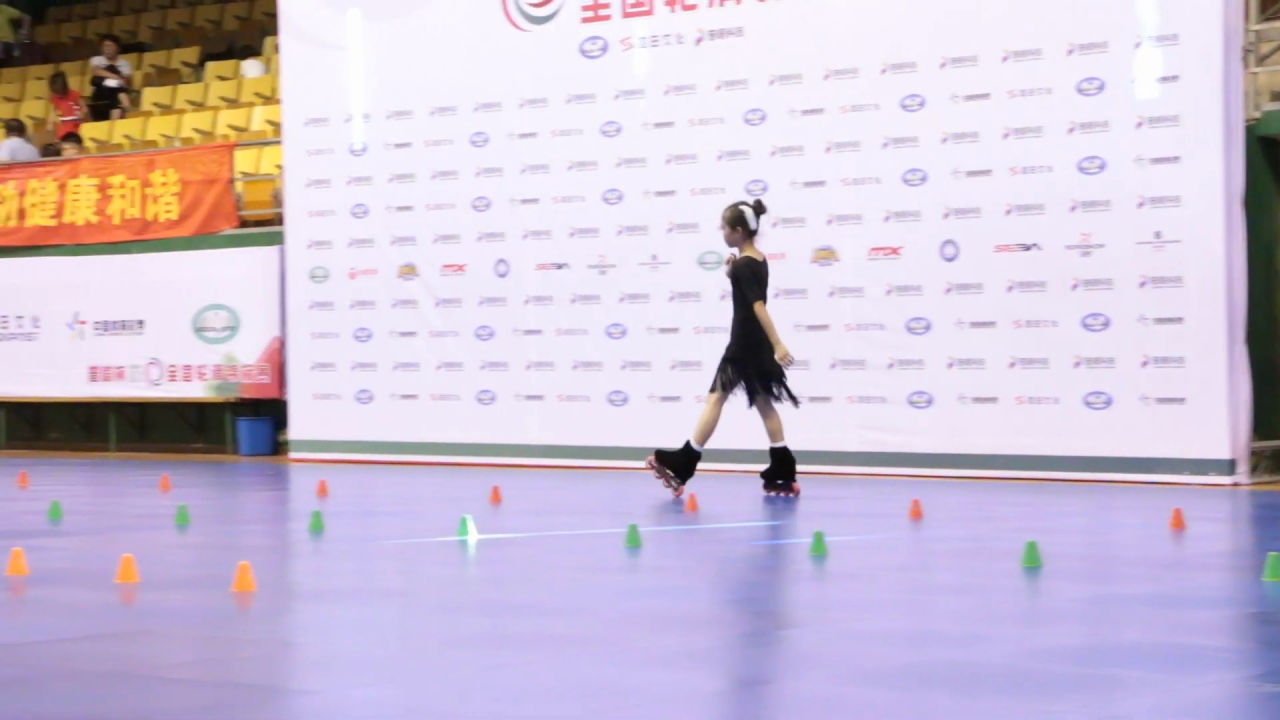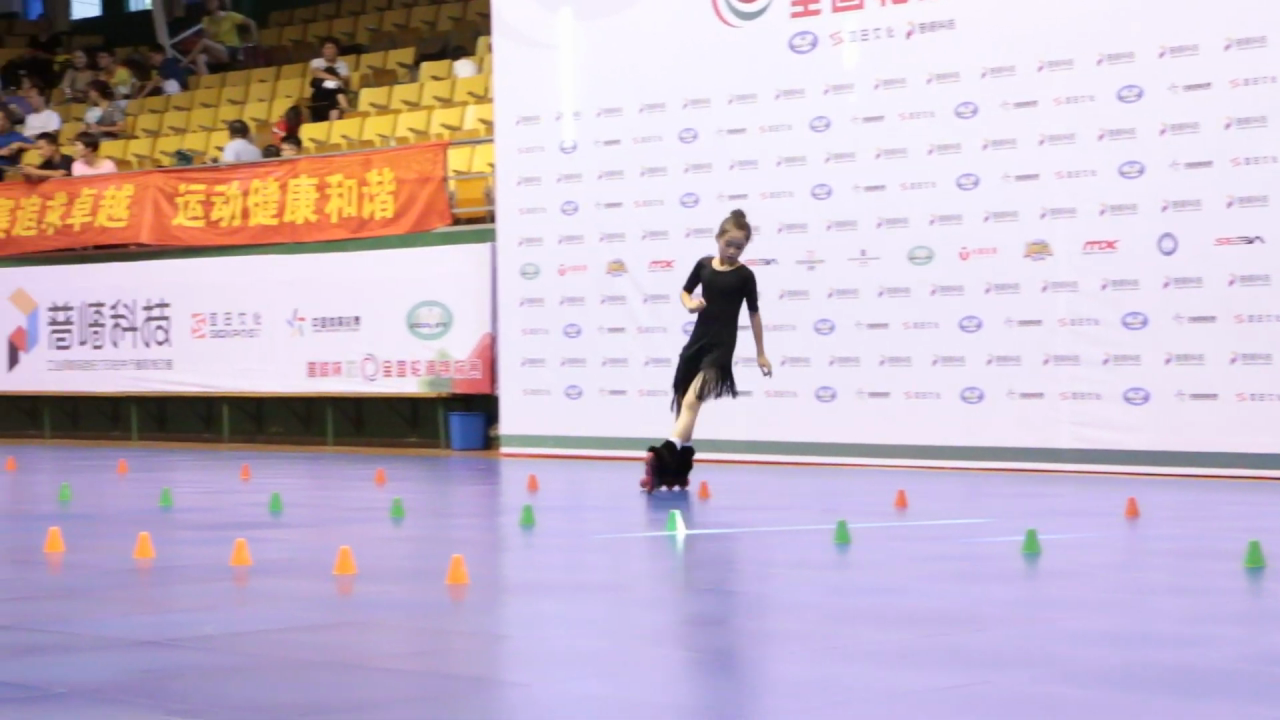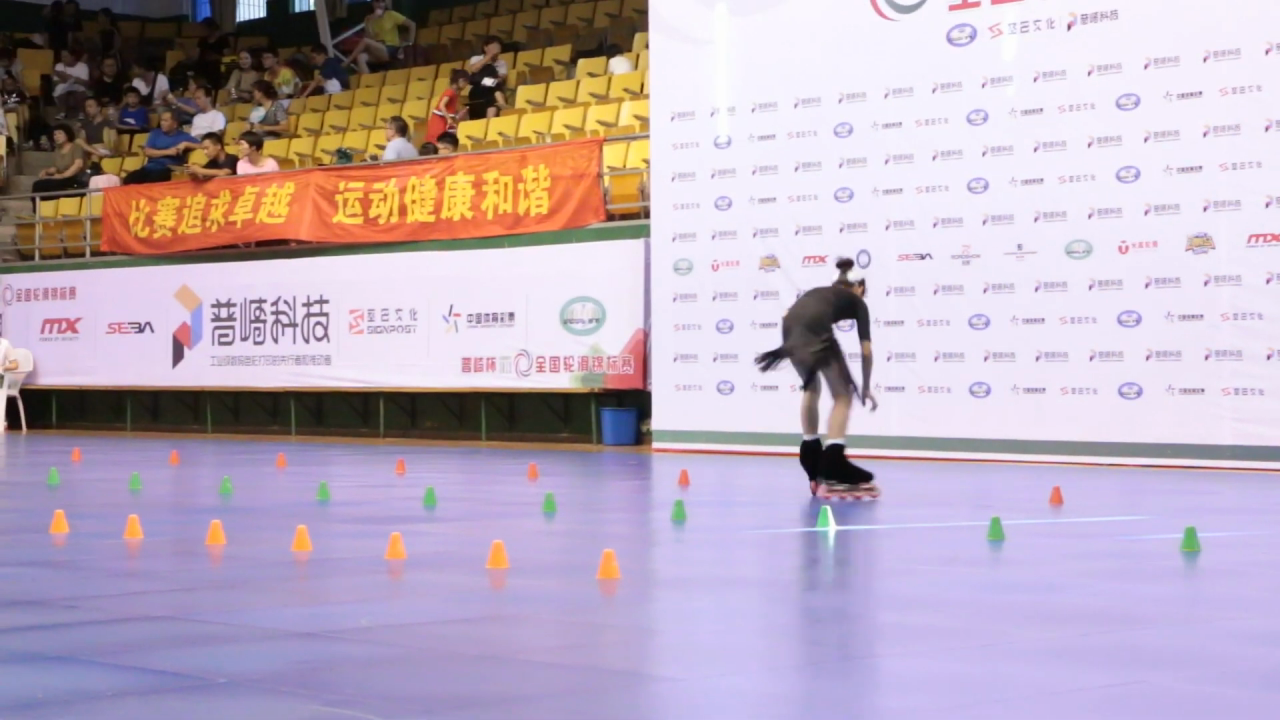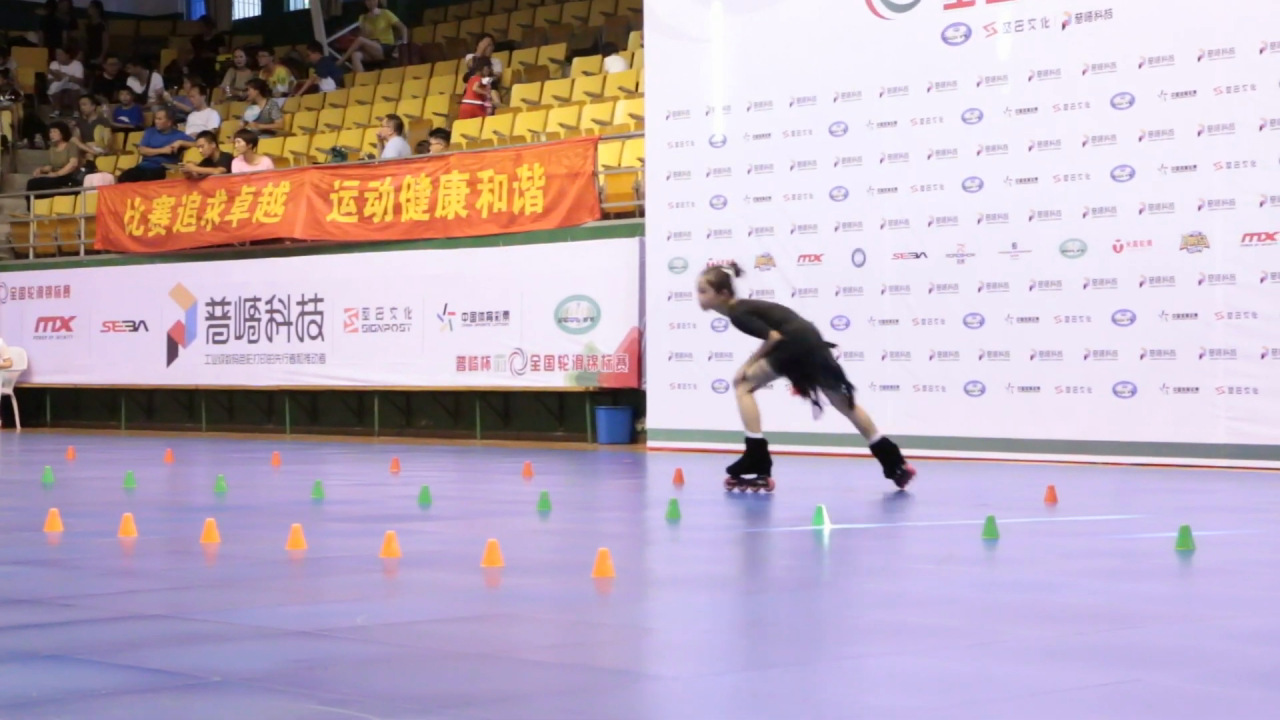
dt=0.7s
person 1, frame 1
left shoulder: (744, 265)
right shoulder: (758, 261)
left elbow: (759, 306)
left wrist: (778, 345)
left hip: (744, 343)
right hip: (757, 344)
left knee: (715, 399)
right knee: (763, 403)
left ankle: (681, 465)
right ankle: (783, 474)
person 1, frame 2
left shoulder: (745, 275)
right shoulder: (703, 265)
left elbow: (754, 314)
right elbow: (685, 292)
left wrist: (760, 354)
right wrist: (690, 305)
left hip: (721, 347)
right hip: (698, 341)
left knee: (692, 400)
right knee: (682, 401)
left ankle: (667, 459)
right ankle: (676, 468)
person 1, frame 3
left shoulder: (818, 292)
right shoulder: (857, 303)
left elbow: (788, 315)
right elbow: (865, 349)
left wrist: (793, 342)
right wrist: (866, 387)
left hip: (792, 327)
right hip: (816, 329)
left knee: (812, 388)
right knee: (843, 396)
left ankle: (813, 455)
right ankle: (833, 465)
person 1, frame 4
left shoulder: (738, 314)
right shoulder: (741, 307)
left elbow: (774, 337)
left wrist: (750, 363)
left hip: (797, 344)
right hip: (807, 341)
left knee: (743, 384)
right knee: (841, 400)
left ankle: (758, 465)
right ankle: (892, 458)
